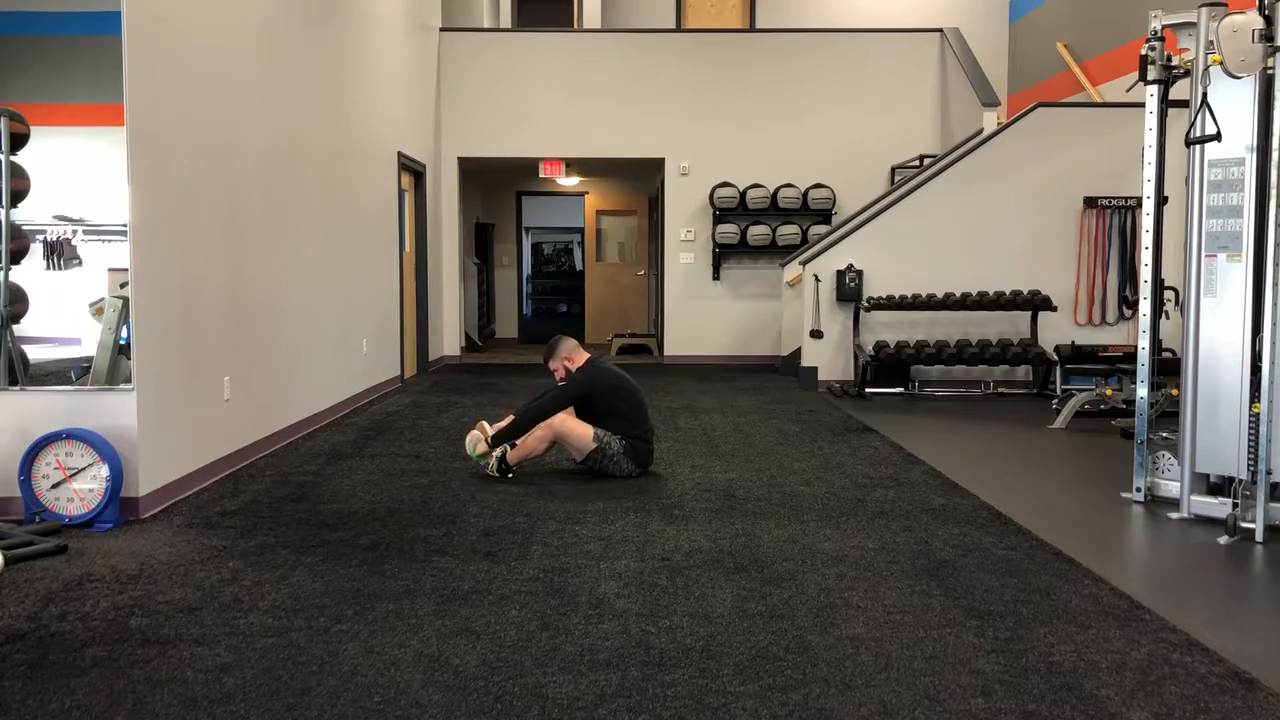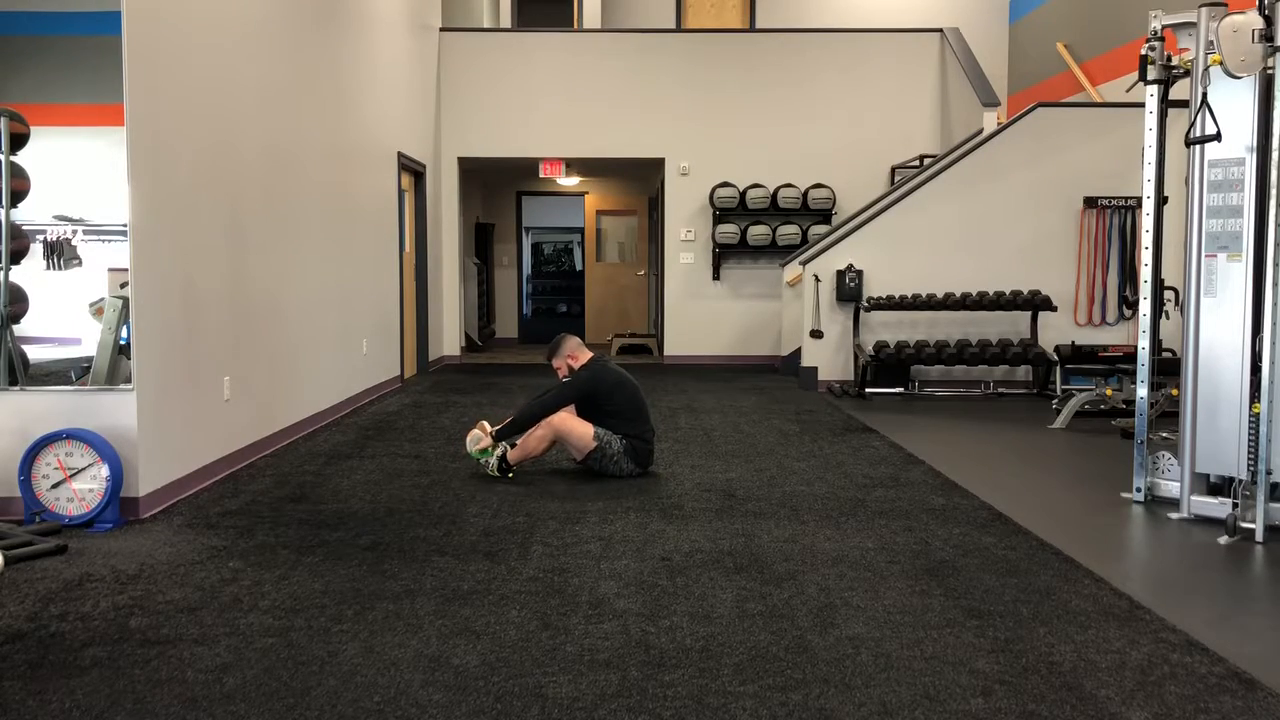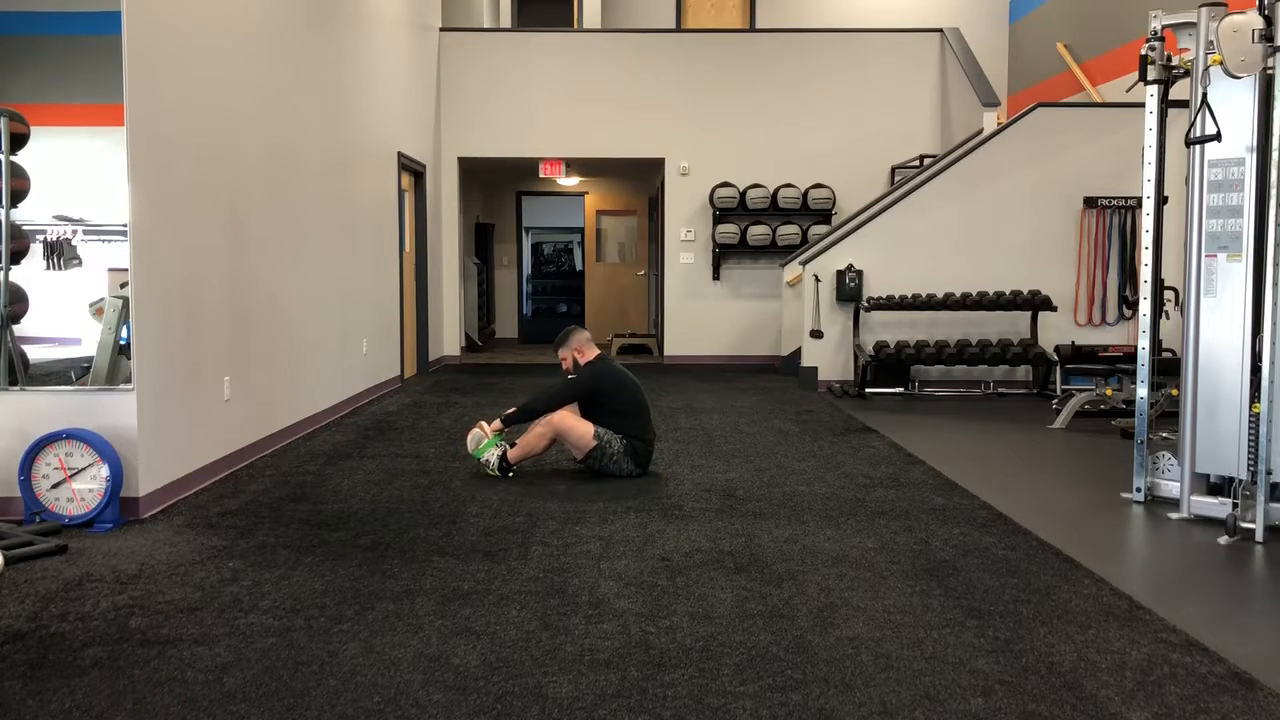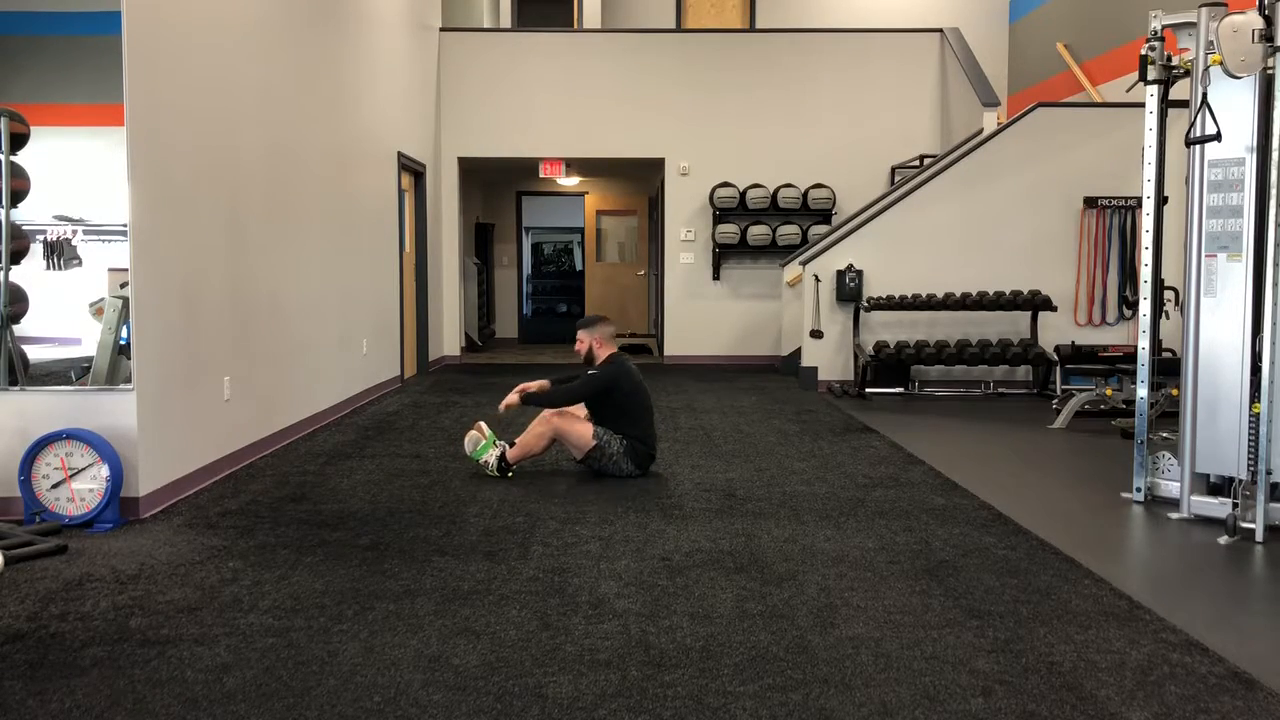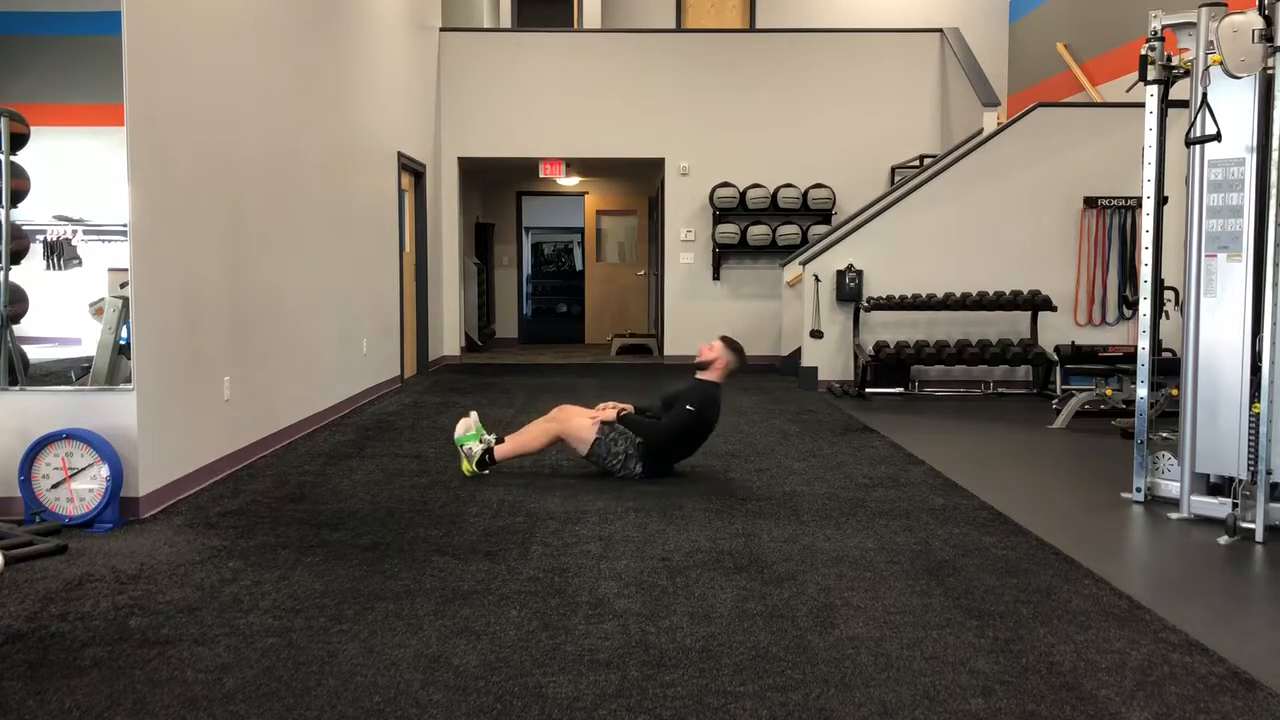
dt=0.7s
person 1, frame 1
left shoulder: (587, 379)
right shoulder: (595, 370)
left elbow: (539, 412)
right elbow: (547, 400)
left wrist: (492, 442)
right wrist: (513, 417)
left hip: (630, 457)
right hip: (625, 447)
left knee: (557, 423)
right knee: (559, 413)
left ankle: (502, 464)
right ankle: (510, 451)
person 1, frame 2
left shoulder: (590, 378)
right shoulder: (597, 369)
left elbow: (541, 409)
right elbow: (547, 399)
left wrist: (496, 436)
right wrist: (513, 420)
left hip: (630, 457)
right hip: (625, 447)
left knee: (556, 422)
right knee: (558, 412)
left ankle: (502, 464)
right ankle: (510, 451)
person 1, frame 3
left shoulder: (594, 374)
right shoulder: (601, 368)
left elbow: (546, 402)
right elbow: (551, 398)
left wrist: (504, 421)
right wrist: (513, 413)
left hip: (629, 457)
right hip: (623, 447)
left knee: (557, 420)
right knee: (559, 410)
left ankle: (502, 463)
right ankle: (509, 451)
person 1, frame 4
left shoulder: (611, 370)
right shoulder: (616, 364)
left elbow: (570, 396)
right elbow: (581, 382)
left wrist: (521, 398)
right wrist: (544, 384)
left hip: (630, 458)
right hip: (622, 446)
left knee: (554, 419)
right knee: (558, 410)
left ankle: (501, 463)
right ankle: (508, 450)
person 1, frame 5
left shoulder: (703, 398)
right shoulder: (701, 391)
left elbow: (661, 434)
left wrist: (620, 416)
right wrist: (631, 410)
left hip: (639, 460)
right hip: (640, 448)
left knee: (559, 422)
right knee: (564, 412)
left ankle: (484, 458)
right ankle: (496, 443)
